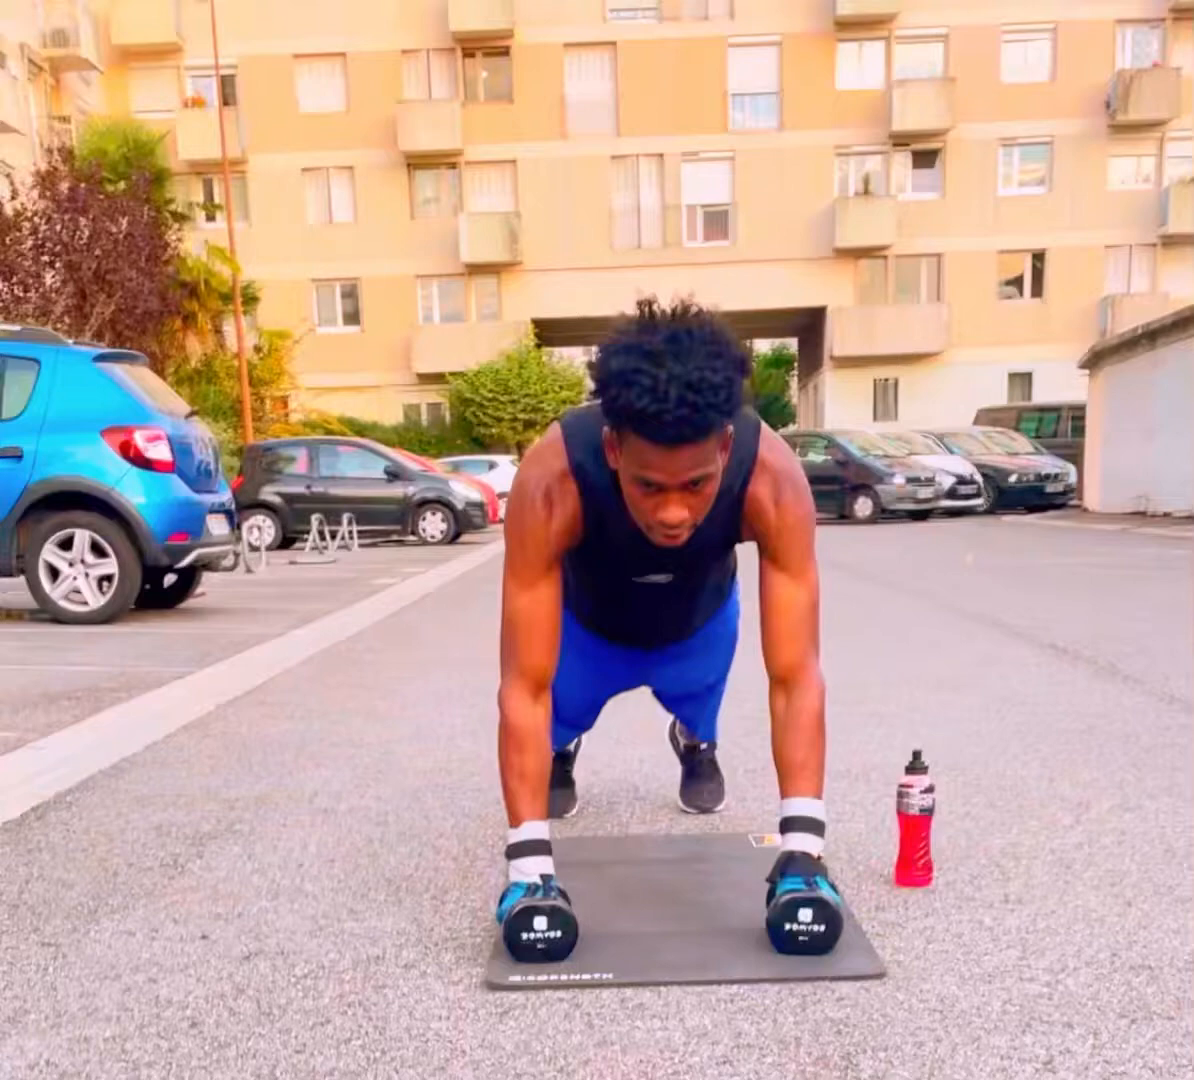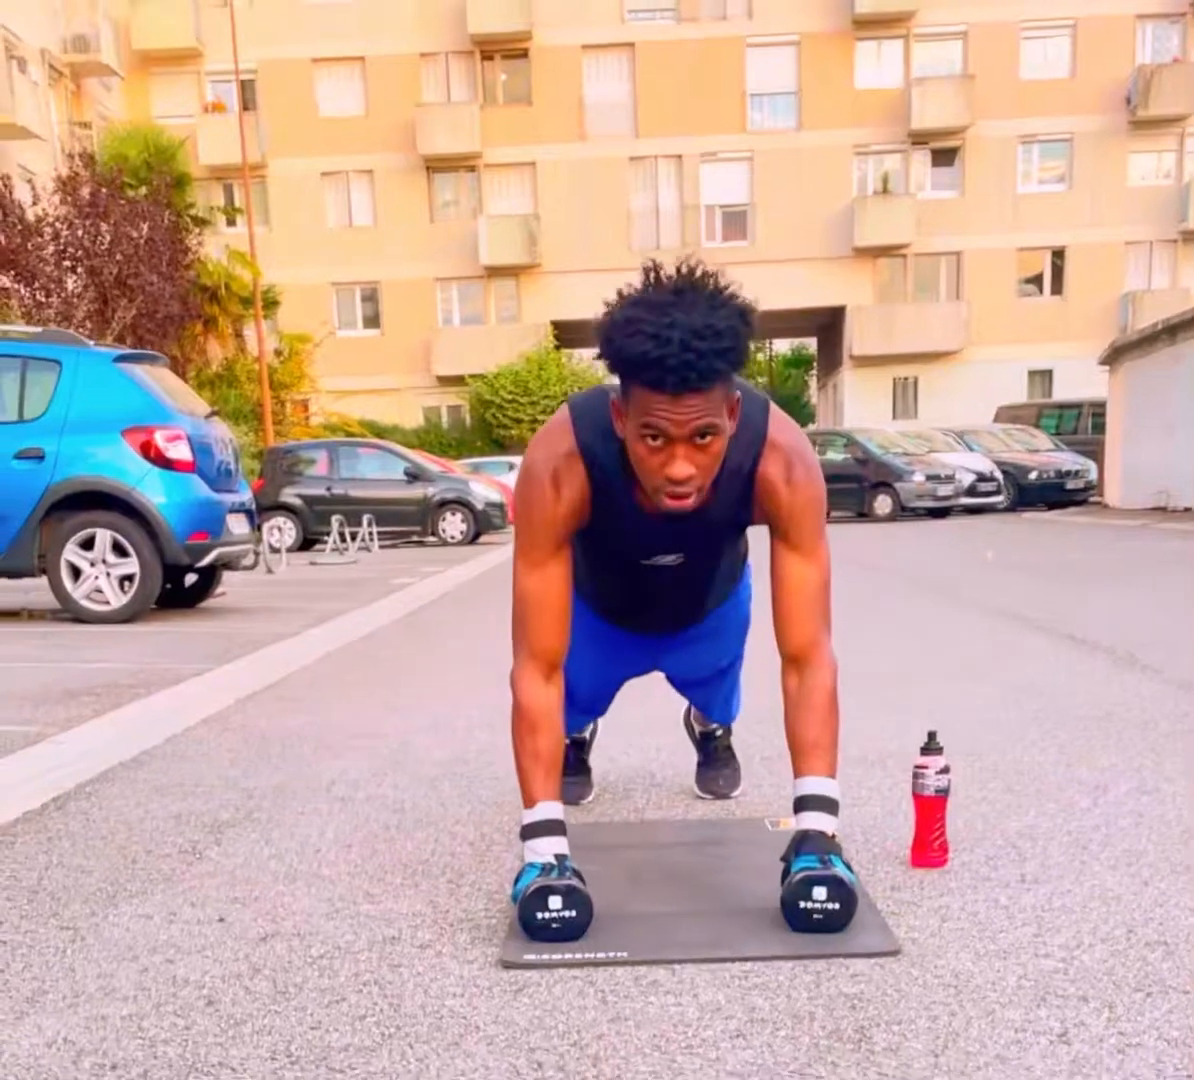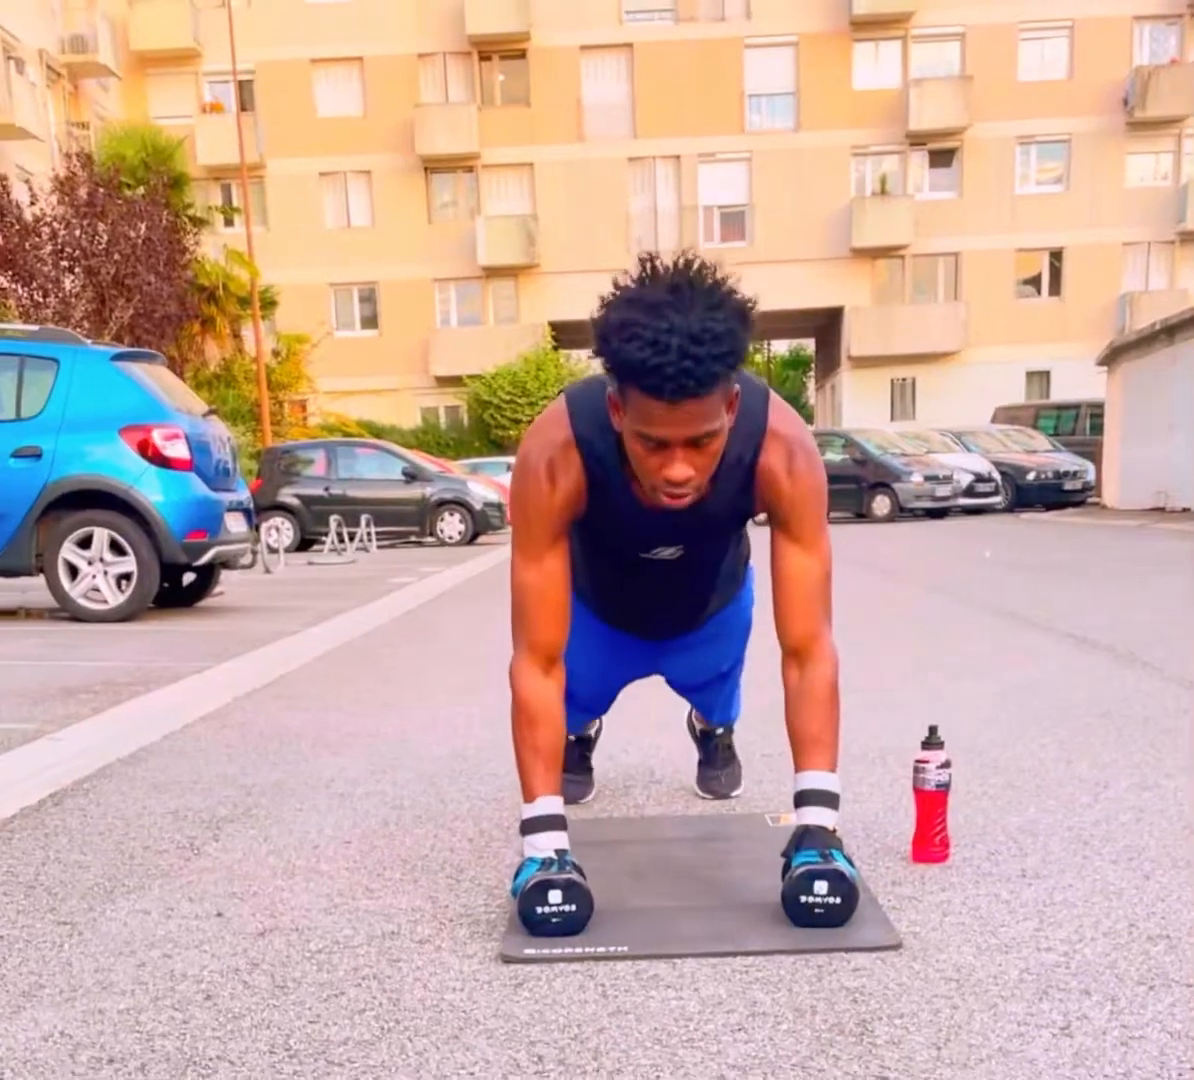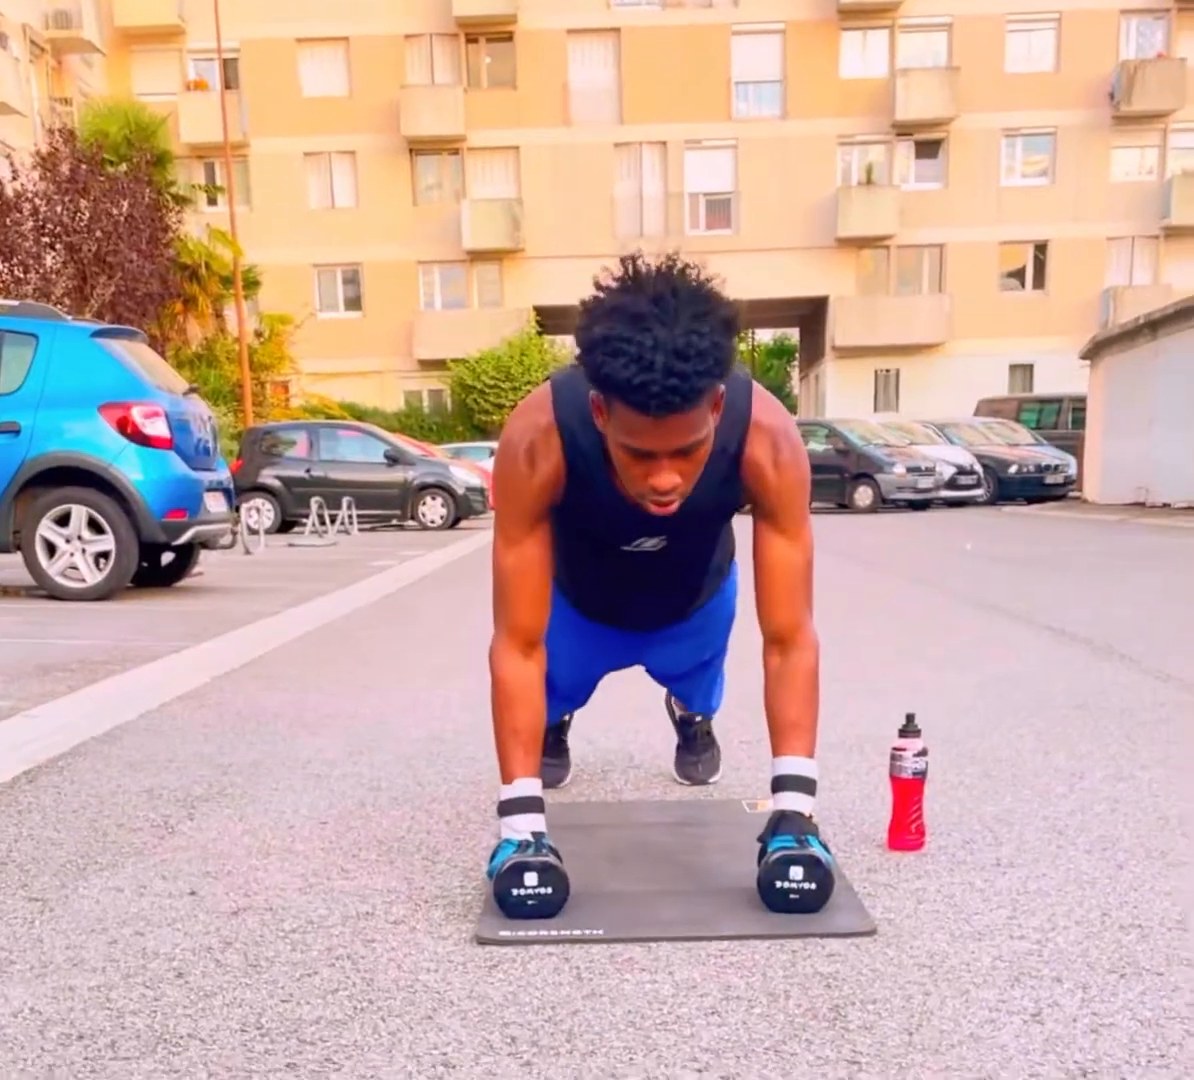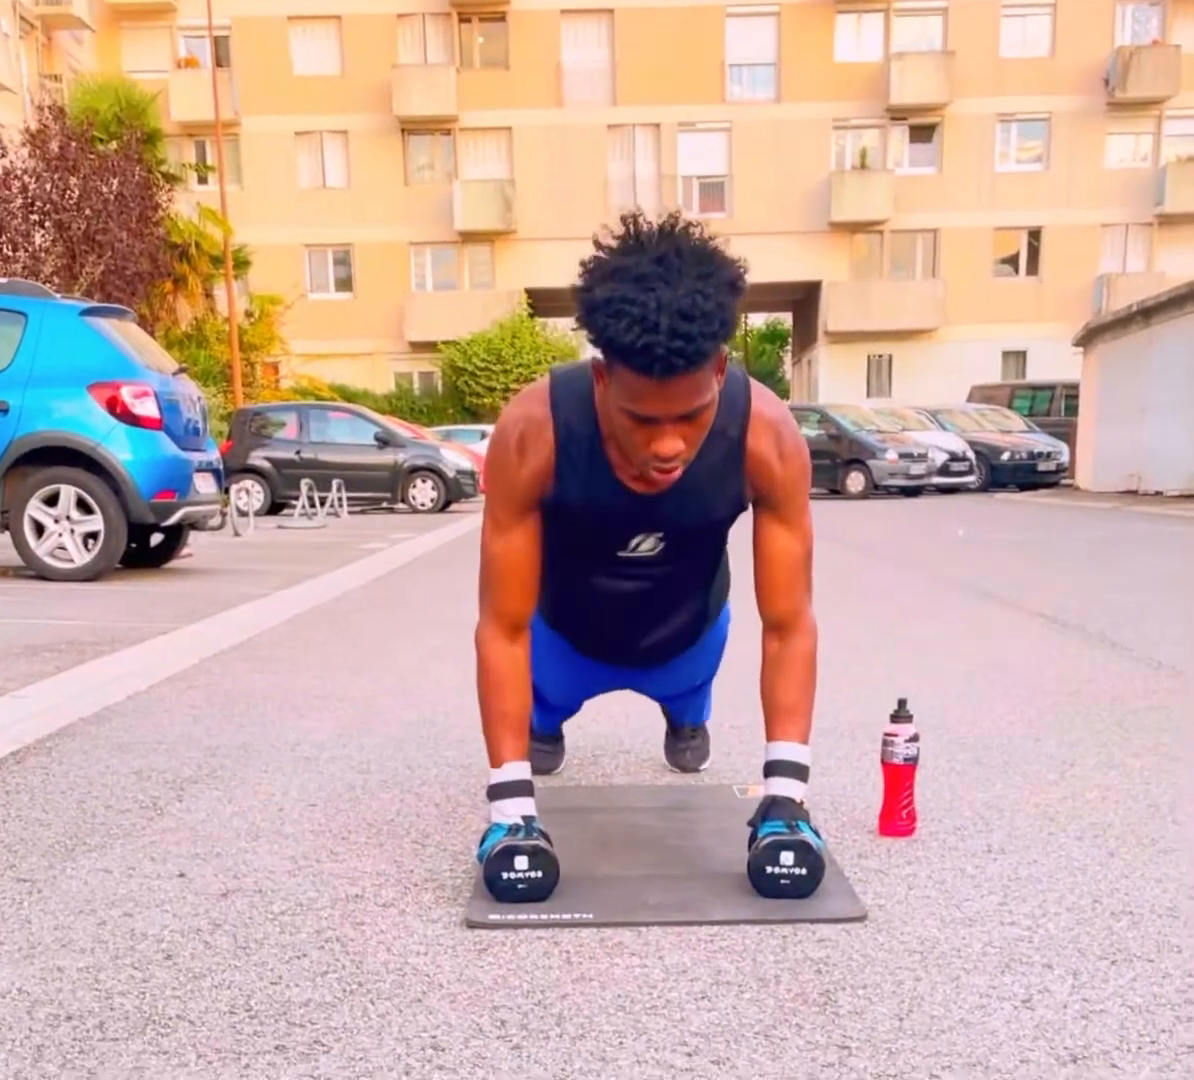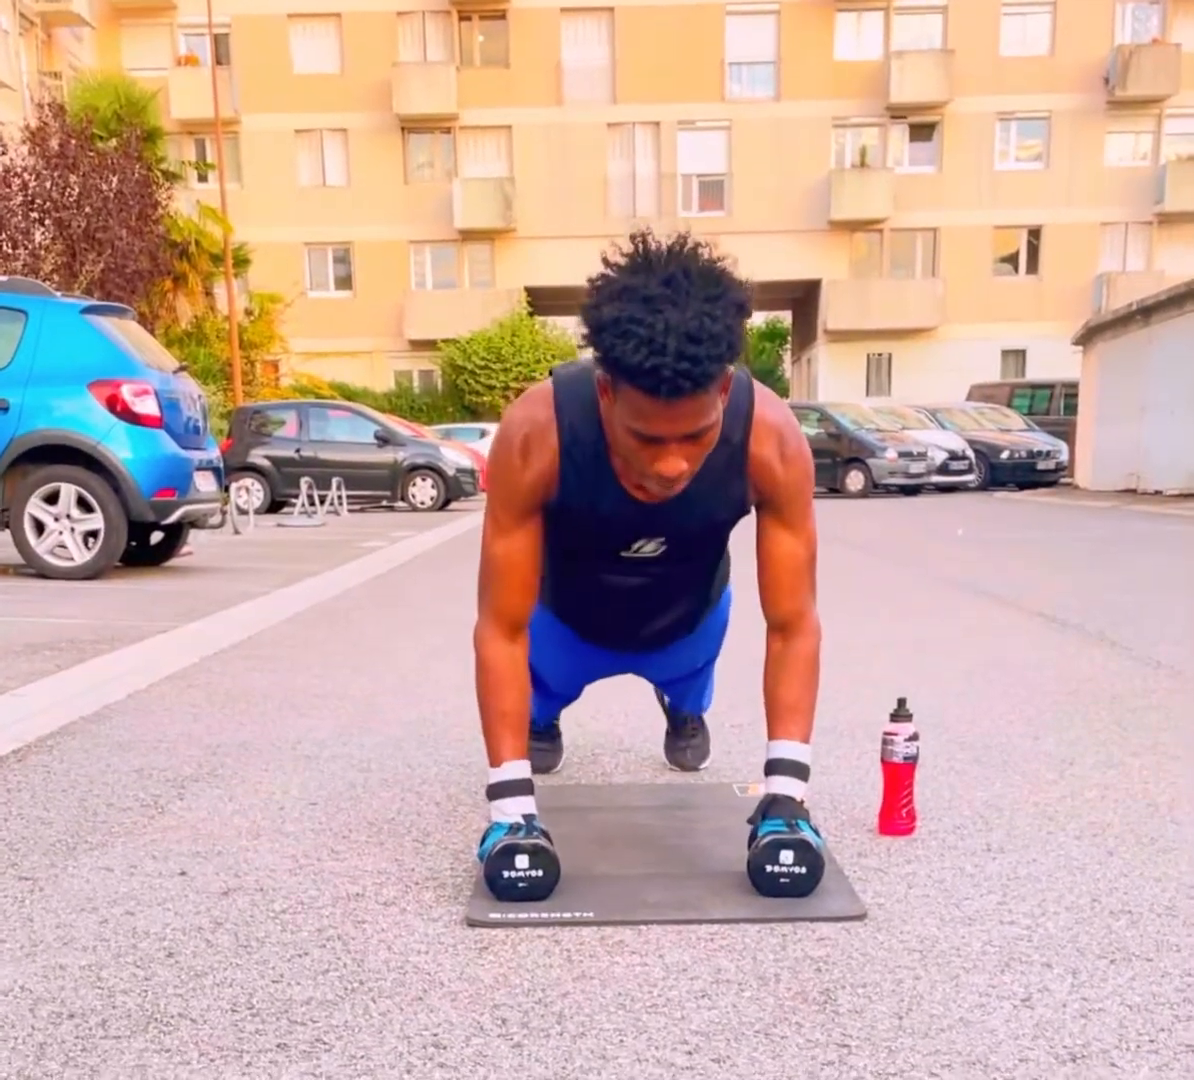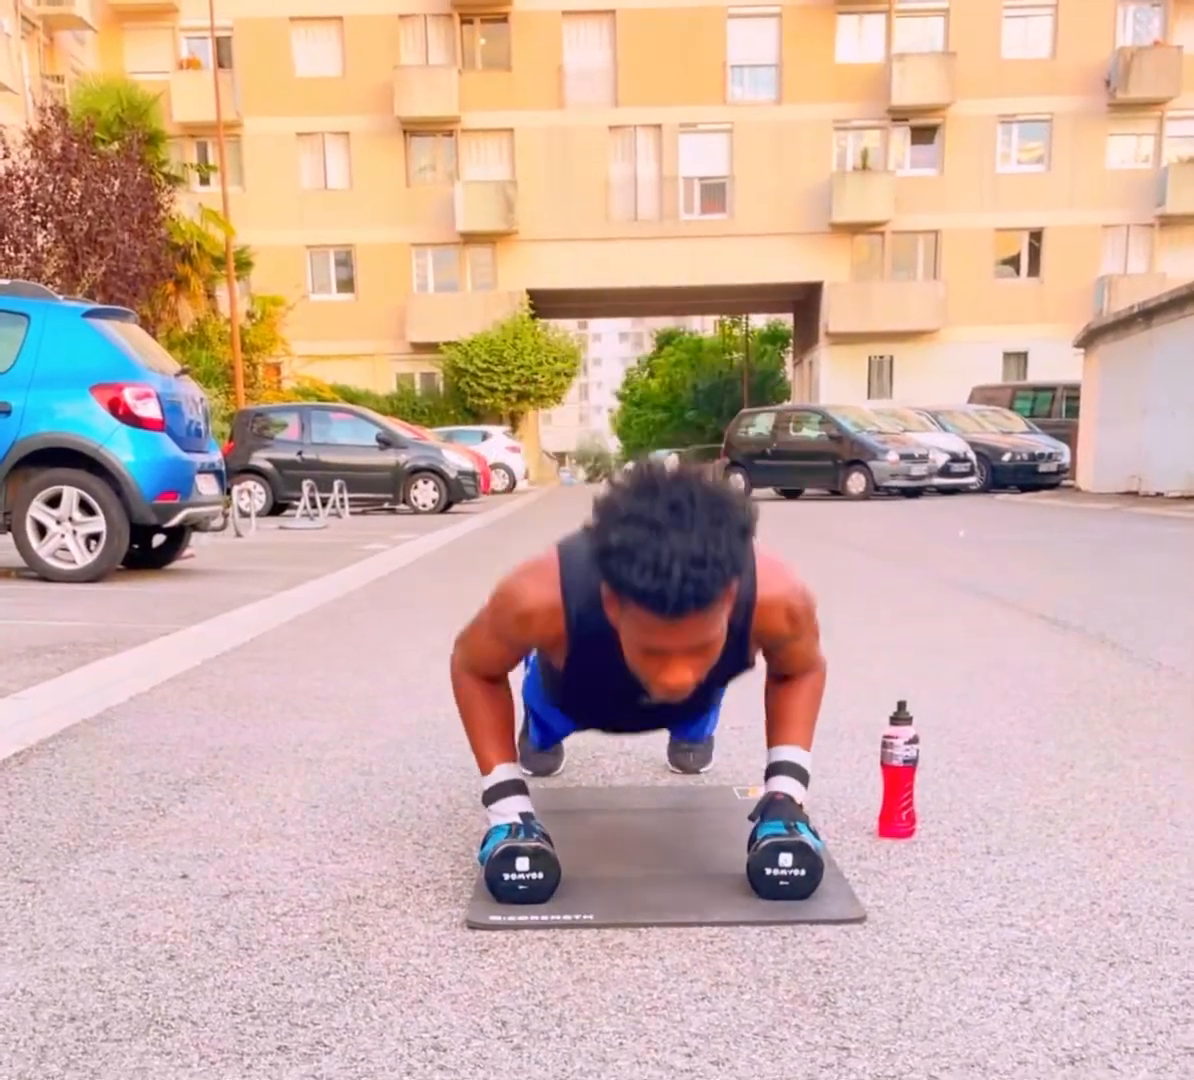
dt=0.4s
person 1, frame 1
left shoulder: (773, 478)
right shoulder: (551, 480)
left elbow: (796, 676)
right elbow: (524, 686)
left wrist: (803, 845)
right wrist: (528, 861)
left hip: (698, 614)
right hip: (588, 618)
left ankle: (694, 742)
right ankle: (561, 749)
person 1, frame 2
left shoulder: (782, 459)
right shoulder: (558, 463)
left elbow: (807, 656)
right elbow: (537, 668)
left wrist: (817, 825)
right wrist: (543, 842)
left hip: (710, 600)
right hip: (600, 606)
left ankle: (710, 731)
right ankle: (575, 739)
person 1, frame 3
left shoulder: (783, 449)
right shoulder: (554, 453)
left elbow: (808, 649)
right elbow: (537, 661)
left wrist: (817, 819)
right wrist: (543, 838)
left hip: (712, 600)
right hip: (598, 606)
left knee: (716, 698)
left ankle: (713, 730)
right ankle: (578, 736)
person 1, frame 4
left shoulder: (768, 440)
right shoulder: (536, 440)
left elbow: (789, 638)
right elbow: (518, 643)
left wrist: (793, 805)
right wrist: (521, 816)
left hip: (695, 597)
right hip: (579, 600)
left knee: (695, 694)
right knee: (554, 699)
left ankle: (692, 719)
right ankle: (552, 725)
person 1, frame 5
left shoulder: (768, 435)
right shoulder: (532, 431)
left elbow: (788, 625)
right elbow: (504, 628)
left wrist: (785, 790)
right wrist: (511, 803)
left hip: (688, 629)
right hip: (567, 631)
left knee: (686, 704)
right knee: (543, 715)
left ankle: (684, 717)
right ankle: (543, 725)
person 1, frame 6
left shoulder: (772, 438)
right shoulder: (534, 434)
left elbow: (791, 626)
right elbow: (501, 628)
left wrist: (786, 787)
right wrist: (510, 797)
left hip: (690, 616)
right hip: (569, 618)
left knee: (689, 698)
right knee: (543, 702)
left ankle: (684, 714)
right ankle: (541, 720)
person 1, frame 7
left shoulder: (774, 600)
right shoulder: (543, 601)
left elbow: (801, 671)
right elbow: (473, 667)
left wrist: (785, 792)
right wrist: (507, 803)
left knee: (696, 728)
right knee: (543, 731)
right ankle: (543, 735)
